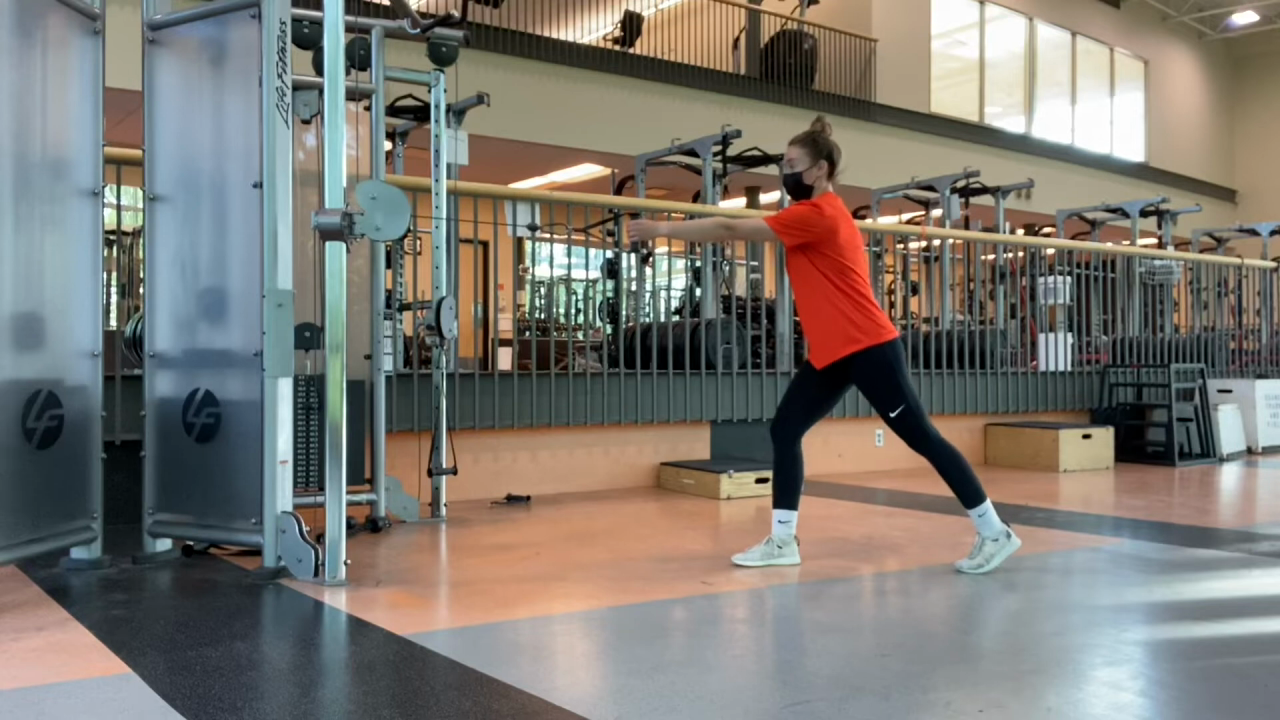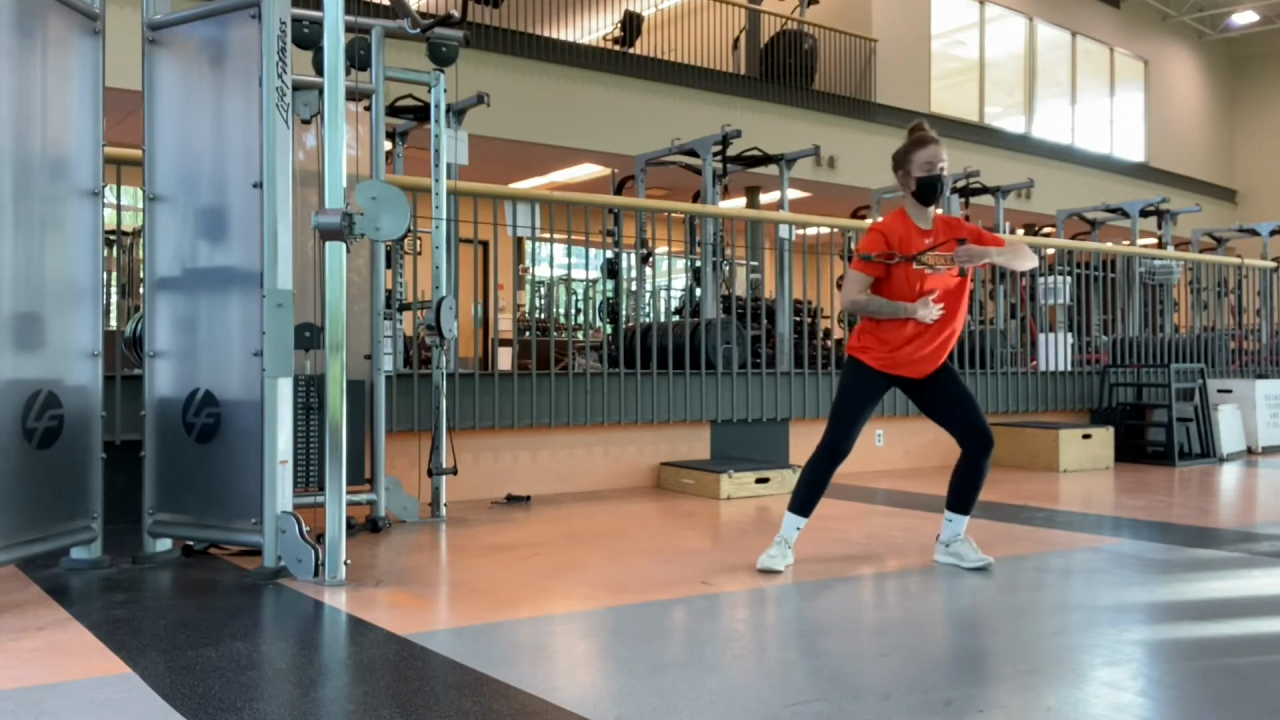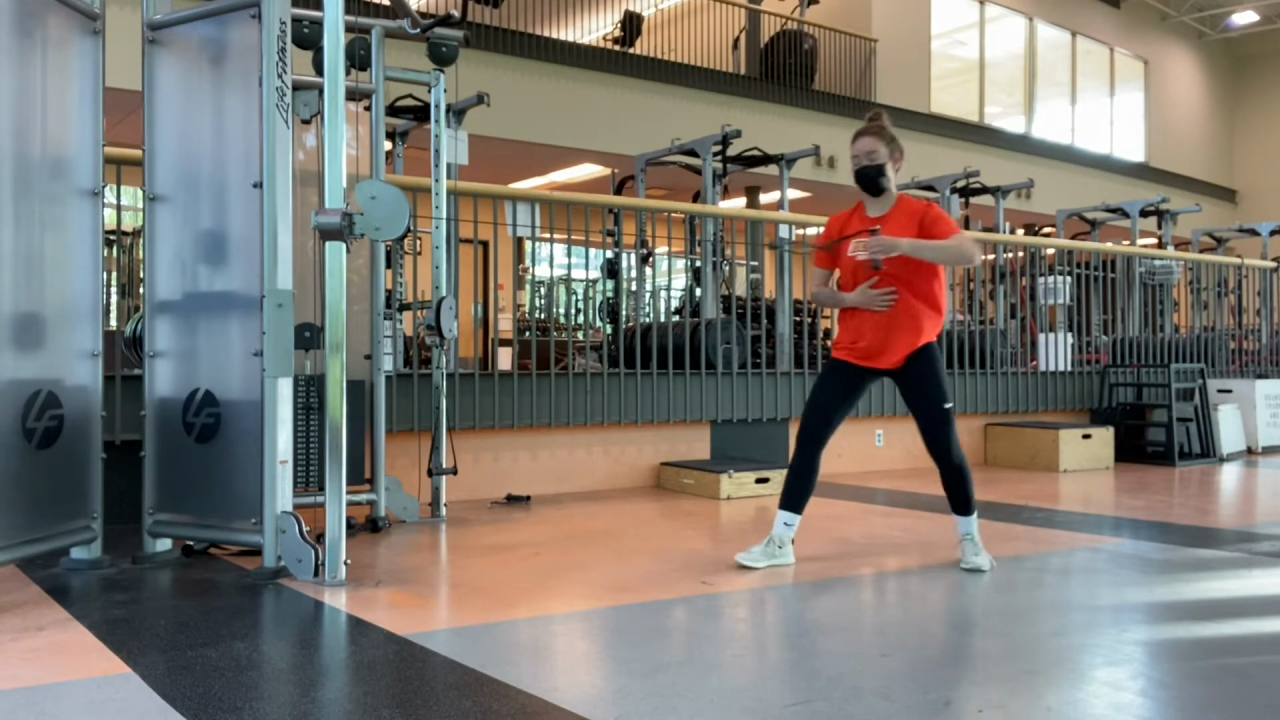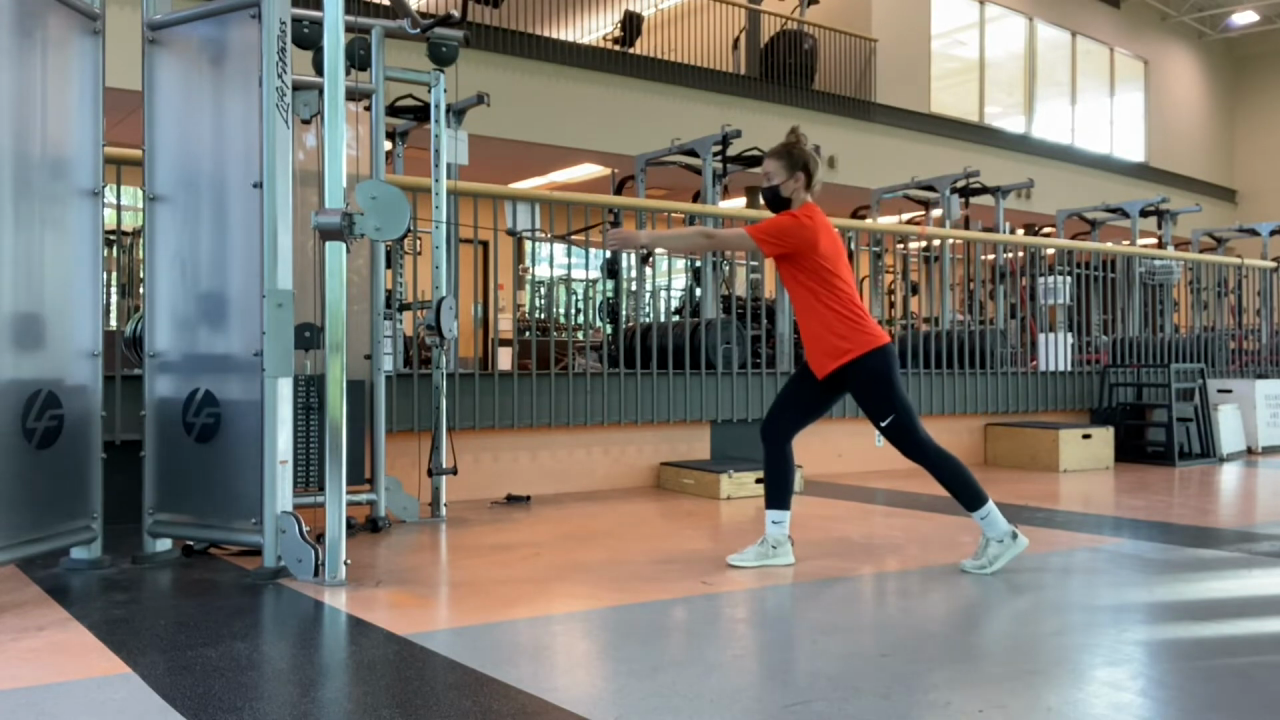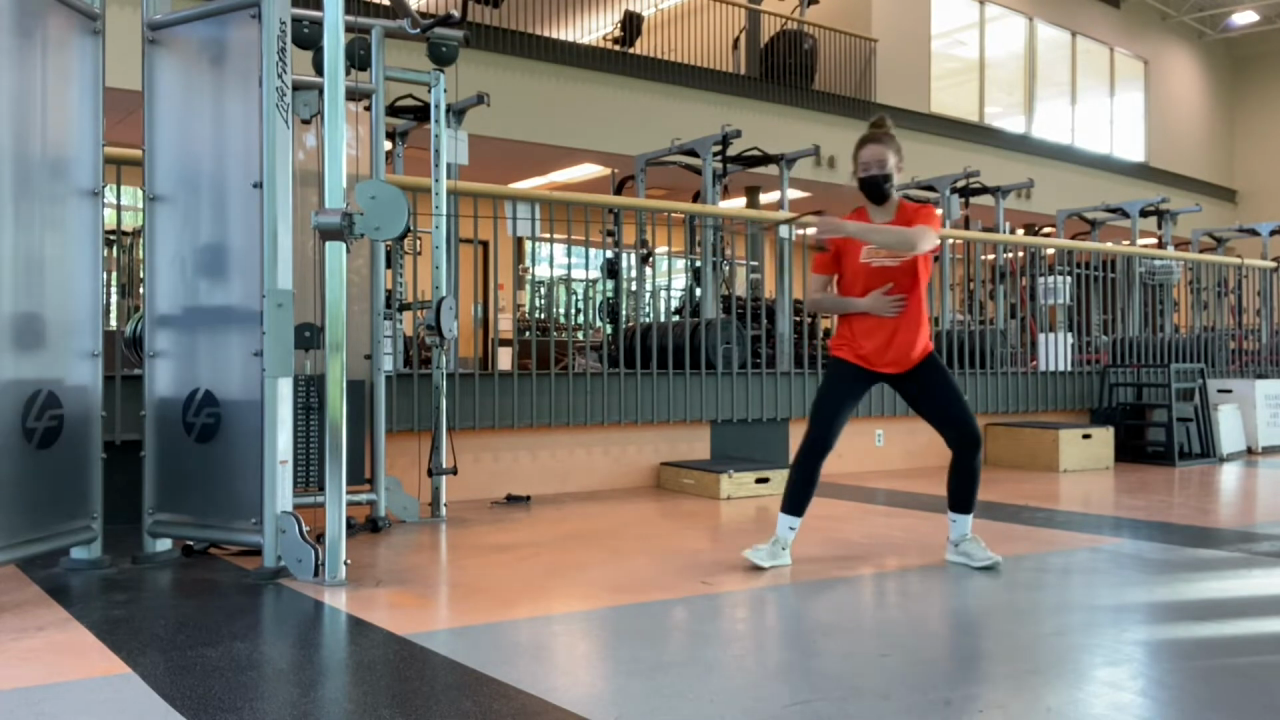
dt=1s
person 1, frame 1
left shoulder: (818, 213)
right shoulder: (814, 216)
left elbow: (732, 229)
left wrist: (662, 228)
left hip: (869, 349)
right hip: (831, 354)
left knee: (922, 438)
right knee: (783, 431)
left ankle: (994, 532)
right ankle: (782, 541)
person 1, frame 2
left shoulder: (960, 231)
right shoulder: (884, 233)
left elbow: (1028, 259)
right elbow: (851, 300)
left wrist: (989, 253)
right wrist: (912, 310)
left hip: (930, 364)
right hip: (873, 360)
left knee: (980, 440)
right knee: (835, 445)
left ankle: (951, 539)
right ankle: (784, 541)
person 1, frame 3
left shoulder: (922, 213)
right shoulder: (840, 225)
left elbow: (972, 254)
right elbow: (816, 290)
left wrist: (902, 246)
right wrist: (851, 298)
left hip: (915, 349)
right hip: (853, 352)
left knee: (944, 446)
right knee: (809, 436)
left ankle: (969, 538)
right ankle: (779, 541)
person 1, frame 4
left shoulder: (798, 225)
right shoulder: (801, 226)
left elbow: (713, 240)
left wrist: (642, 237)
left hip: (862, 357)
right hip: (827, 360)
left knee: (915, 445)
right knee: (774, 432)
left ankle: (1000, 533)
right ankle: (776, 541)
person 1, frame 5
left shoulder: (921, 216)
right shoulder: (842, 230)
left elbow: (915, 243)
right elbow: (815, 299)
left wrist: (849, 228)
right wrist: (862, 304)
left hip: (915, 356)
right hip: (853, 357)
left knee: (968, 438)
right knee: (818, 440)
left ankle: (960, 538)
right ankle: (782, 541)
